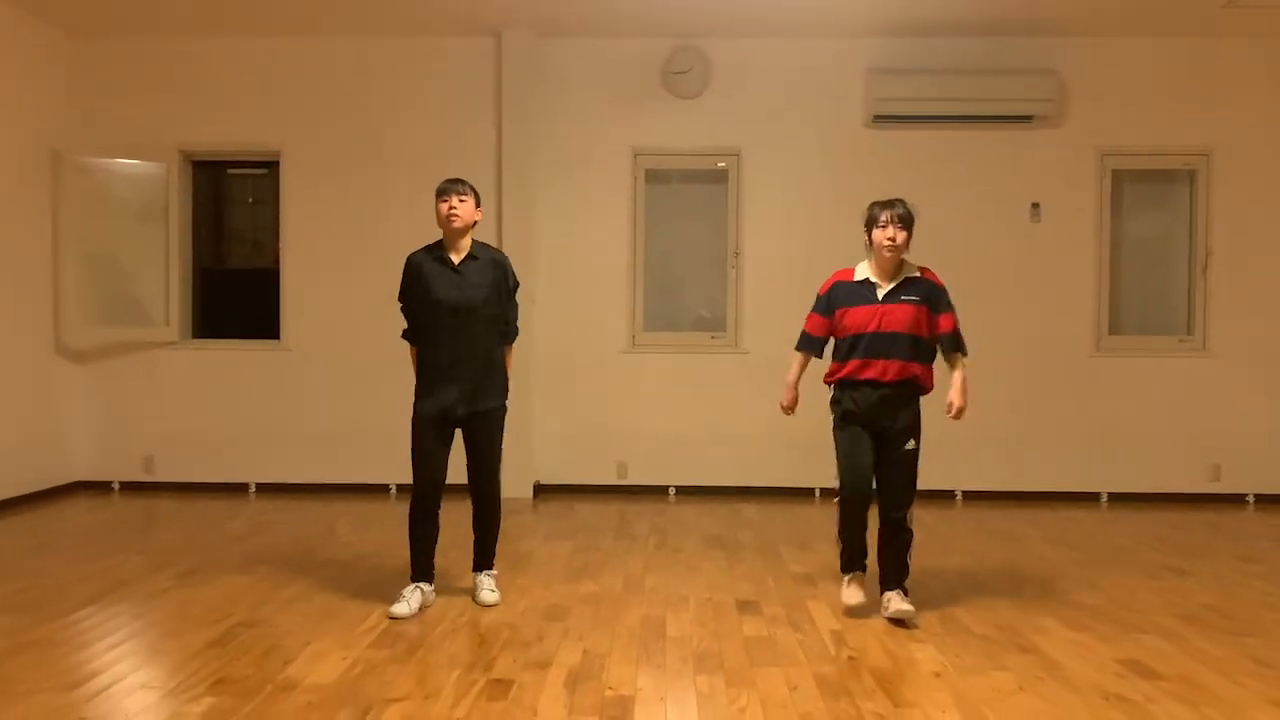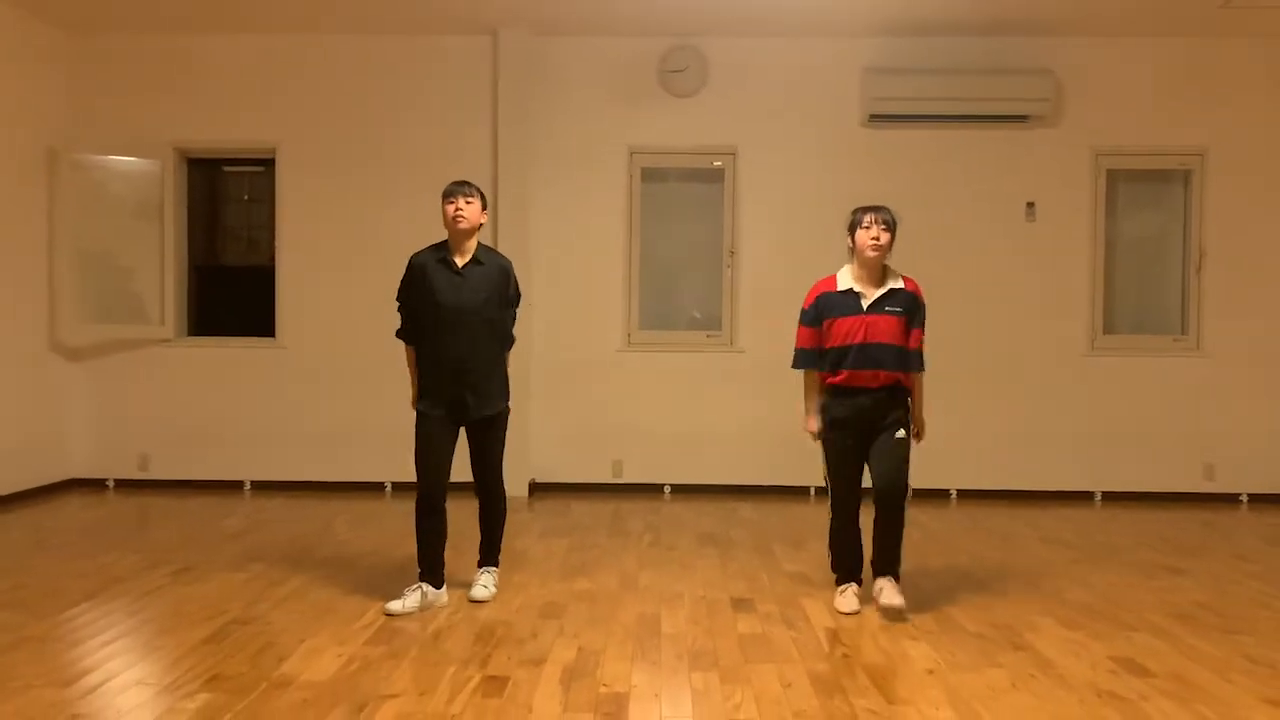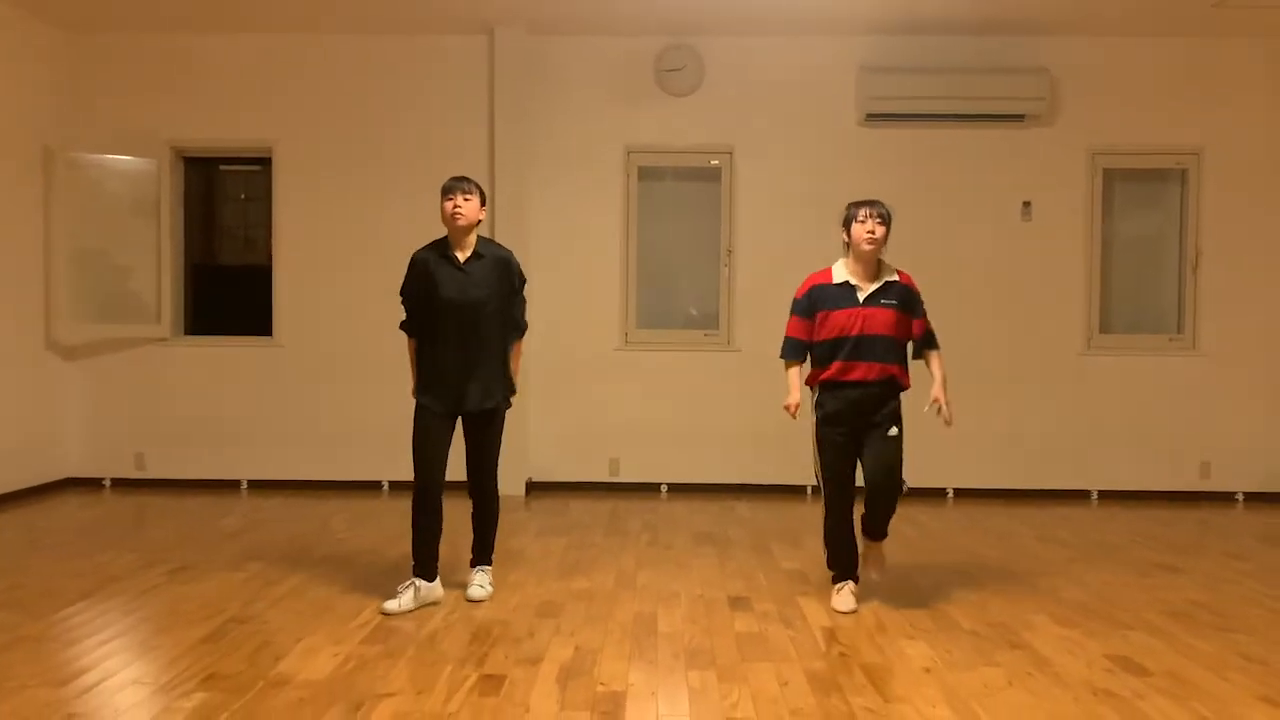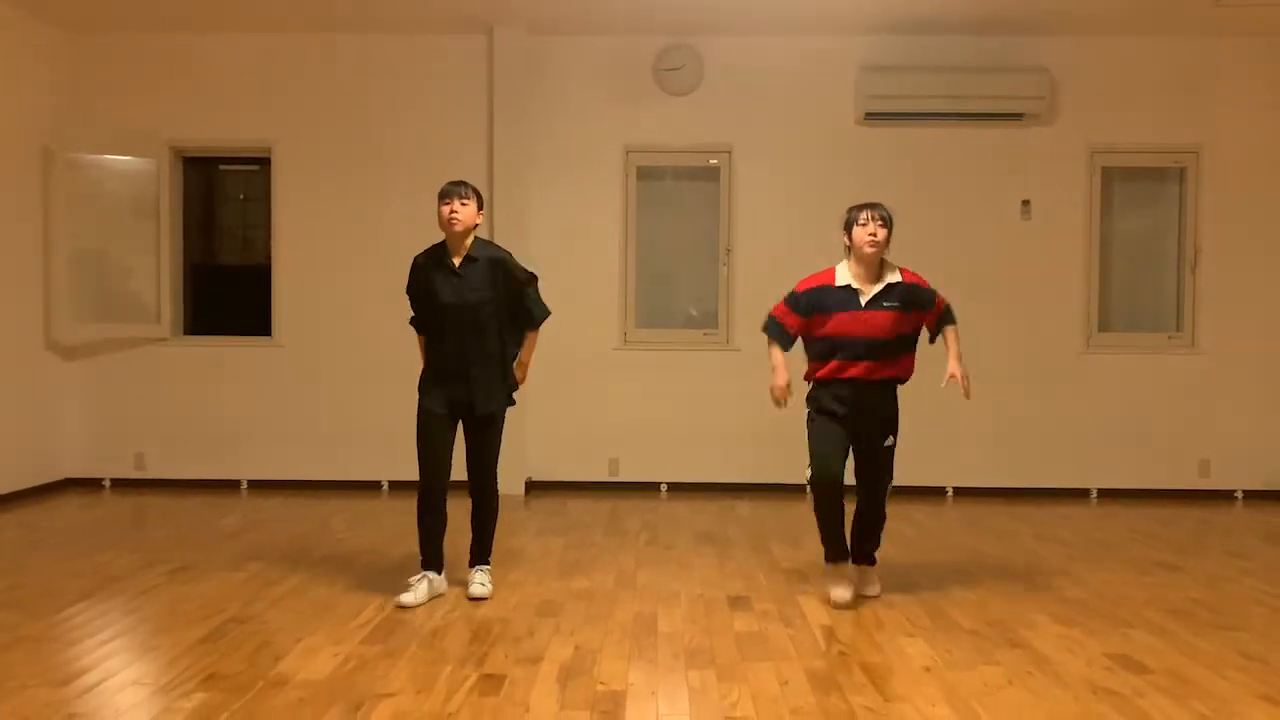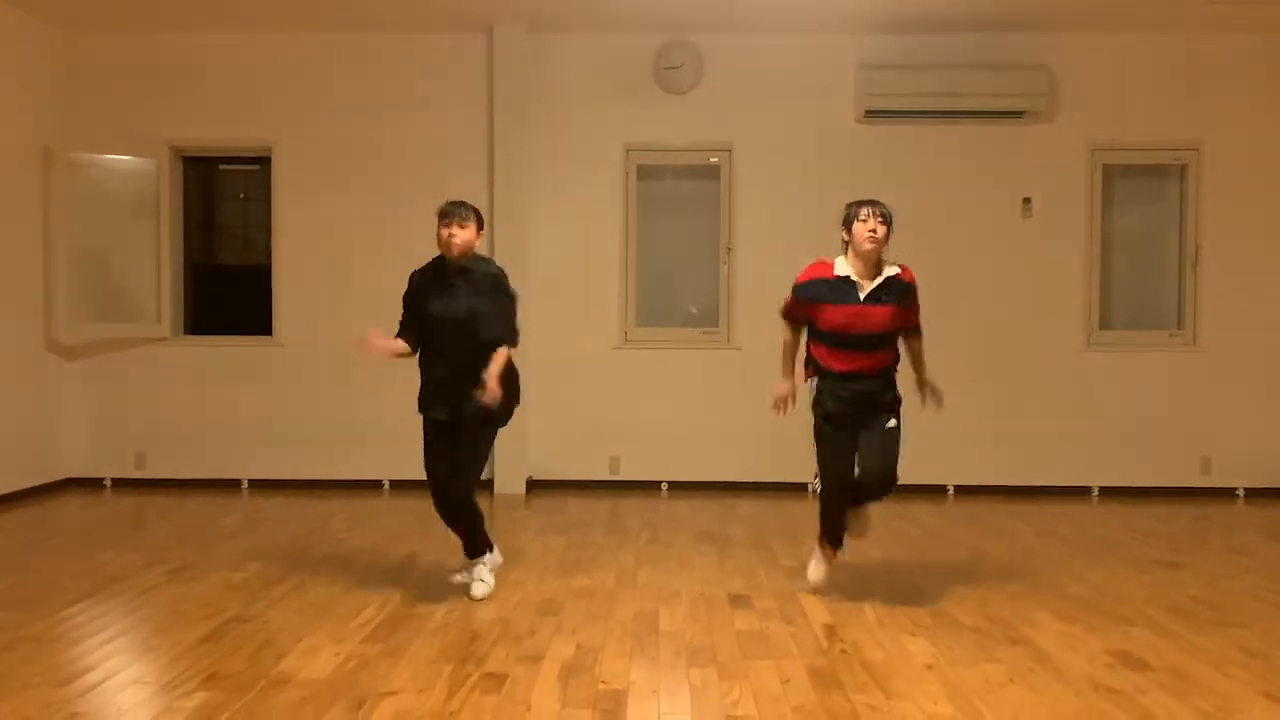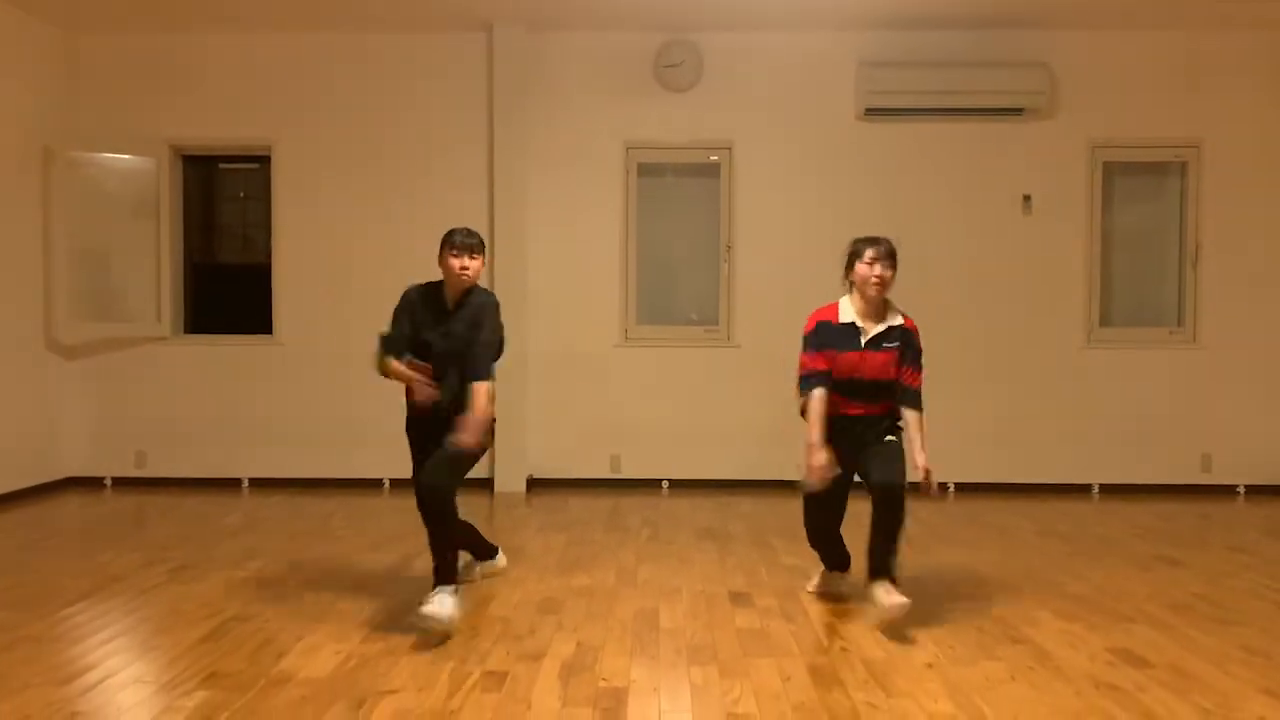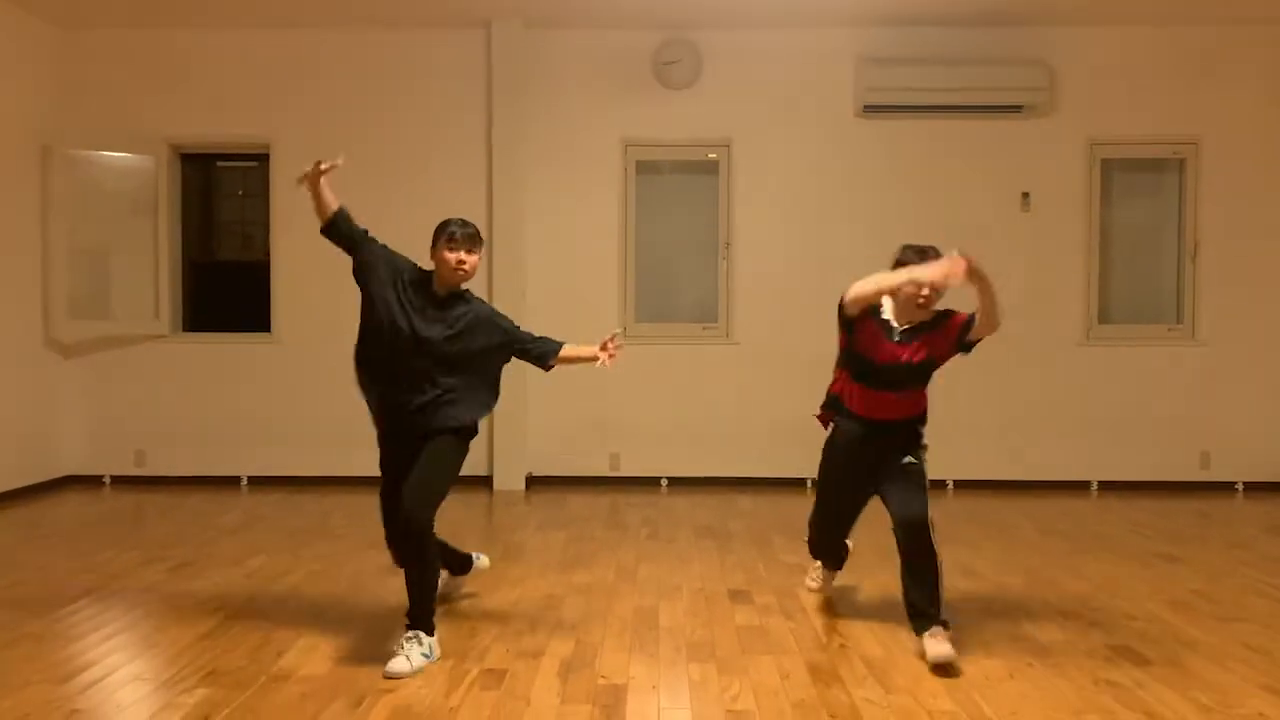
dt=0.2s
person 1, frame 1
left shoulder: (496, 264)
right shoulder: (418, 265)
left elbow: (507, 330)
right elbow: (414, 332)
left wrist: (503, 380)
right wrist: (421, 383)
left hip: (484, 393)
right hip: (434, 394)
left knee: (485, 486)
right knee: (426, 489)
left ankle: (484, 571)
right ankle: (420, 582)
person 1, frame 2
left shoulder: (499, 268)
right shoulder: (421, 265)
left elbow: (505, 335)
right elbow: (410, 332)
left wrist: (498, 382)
right wrist: (416, 385)
left hip: (487, 395)
right hip: (436, 397)
left knee: (489, 485)
right knee: (430, 489)
left ankle: (487, 568)
right ankle: (430, 583)
person 1, frame 3
left shoulder: (501, 261)
right shoulder: (424, 261)
left elbow: (515, 326)
right elbow: (414, 327)
left wrist: (510, 377)
right wrist: (416, 378)
left hip: (486, 388)
right hip: (435, 389)
left knee: (483, 482)
right knee: (426, 483)
left ankle: (481, 567)
right ankle: (424, 579)
person 1, frame 4
left shoulder: (498, 262)
right shoulder: (424, 265)
left elbow: (533, 315)
left wrist: (520, 365)
right wrist: (428, 369)
left hip: (488, 388)
right hip: (437, 389)
left knee: (482, 481)
right knee: (431, 481)
left ankle: (480, 566)
right ankle: (431, 572)
person 1, frame 5
left shoulder: (489, 276)
right shoulder: (421, 280)
left elbow: (506, 337)
right elbow: (409, 341)
left wrist: (494, 375)
right wrist: (387, 345)
left hip: (481, 400)
right hip: (438, 400)
left knee: (459, 487)
right knee: (440, 492)
left ankle: (481, 559)
right ankle: (483, 552)
person 1, frame 6
left shoulder: (484, 306)
right shoulder: (415, 300)
left elbow: (482, 371)
right elbow: (387, 358)
left wrist: (475, 420)
right wrist: (410, 378)
left hip: (464, 426)
right hip: (425, 426)
left knee: (432, 489)
right knee: (435, 508)
left ankle: (445, 588)
right ankle: (488, 554)
person 1, frame 7
left shoulder: (478, 318)
right shoulder: (392, 275)
left elbow: (533, 347)
right elbow: (344, 232)
left wrist: (591, 352)
right wrist: (319, 185)
left hip: (446, 430)
right hip: (395, 429)
left knee: (412, 511)
right knee: (404, 544)
left ankle: (420, 635)
right ankle: (463, 564)
person 2, frame 1
left shoulder: (927, 286)
right shoulder: (840, 286)
left elbow: (951, 341)
right elbow: (810, 339)
left wrist: (957, 383)
right wrist: (791, 385)
left hip: (902, 403)
right hip: (852, 400)
left knee: (898, 501)
right knee: (854, 489)
left ankle: (894, 589)
right ankle: (853, 572)
person 2, frame 2
left shoulder: (908, 294)
right shoulder: (823, 295)
left elbow: (914, 361)
right elbow: (809, 359)
left wrist: (918, 411)
right wrist: (812, 411)
left hip: (889, 407)
right hip: (841, 407)
left knee: (891, 488)
right knee: (844, 500)
left ankle: (885, 577)
right ankle: (847, 581)
person 2, frame 3
left shoulder: (902, 288)
right shoulder: (816, 288)
left elbow: (925, 342)
right elbow: (795, 348)
left wrist: (939, 383)
right wrist: (794, 389)
left hip: (883, 402)
right hip: (834, 402)
left knee: (886, 481)
right knee: (837, 496)
left ankle: (874, 537)
right ankle: (843, 578)
person 2, frame 4
left shoulder: (907, 287)
right shoulder: (817, 288)
left elbow: (944, 316)
right elbow: (778, 326)
left wrist: (954, 359)
right wrist: (779, 369)
left hip: (880, 399)
right hip: (830, 399)
left knee: (874, 490)
right knee: (826, 477)
left ankle: (865, 563)
right ankle: (838, 563)
person 2, frame 5
left shoulder: (901, 283)
right shoulder: (816, 280)
left elbow: (910, 333)
right elbow: (792, 322)
left wrist: (922, 377)
right wrist: (787, 377)
left hip: (880, 394)
right hip: (834, 394)
left knee: (879, 475)
right knee: (835, 480)
left ankle: (856, 504)
right ankle: (828, 547)
person 2, frame 6
left shoulder: (904, 331)
right shoulder: (823, 323)
left elbow: (910, 397)
right elbow: (814, 386)
left wrist: (919, 450)
right wrist: (815, 445)
left hip: (880, 430)
right hip: (834, 432)
left knee: (890, 488)
right knee: (818, 518)
left ankle: (882, 579)
right ankle: (835, 569)
person 2, frame 7
left shoulder: (943, 327)
right shoulder: (863, 314)
left elbow: (989, 324)
right elbow: (856, 294)
left wrist: (979, 279)
right wrist: (915, 273)
left hip: (902, 441)
right hip: (851, 437)
left knee: (913, 523)
right knee: (824, 529)
left ankle: (931, 627)
right ankle: (828, 562)
